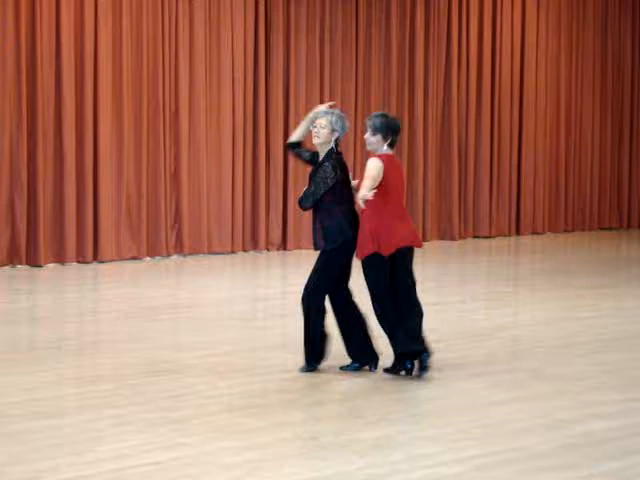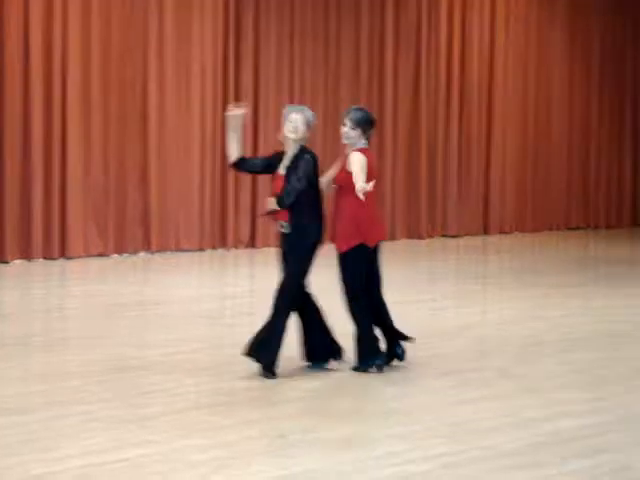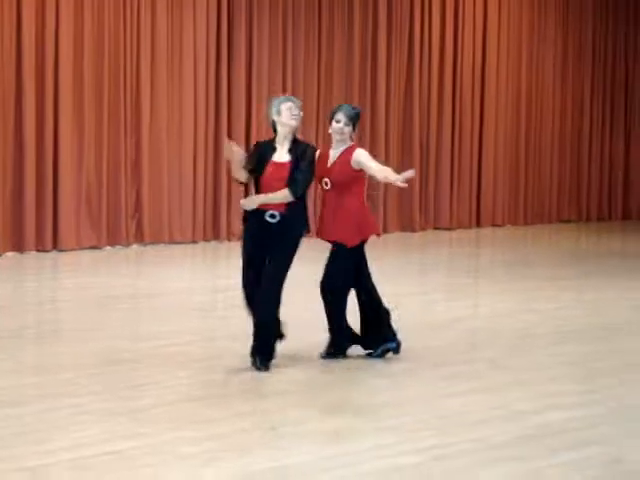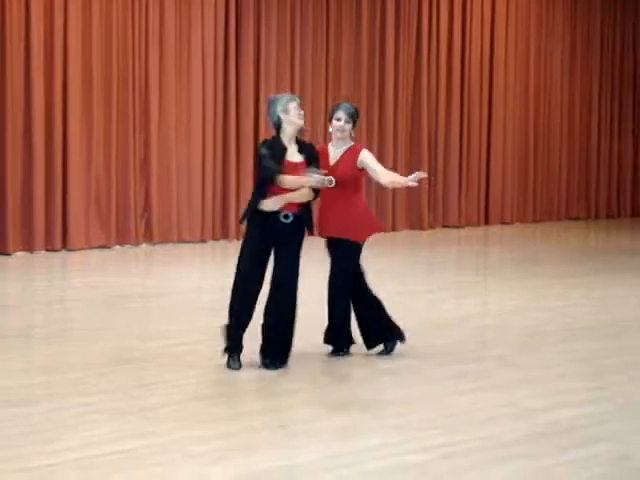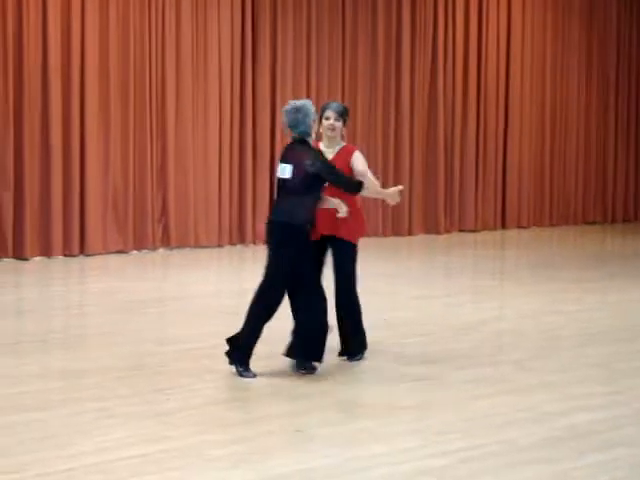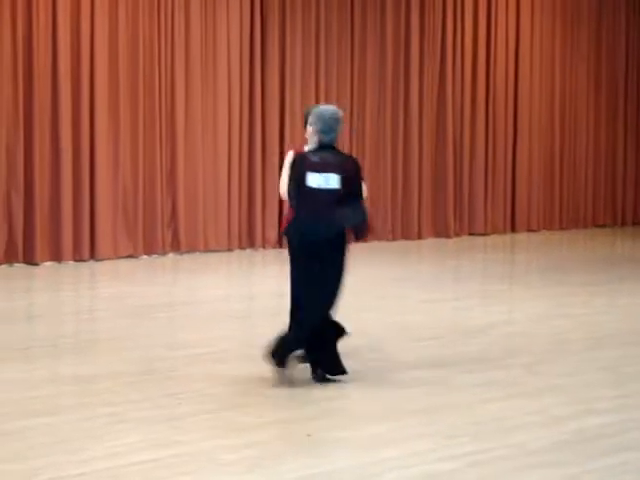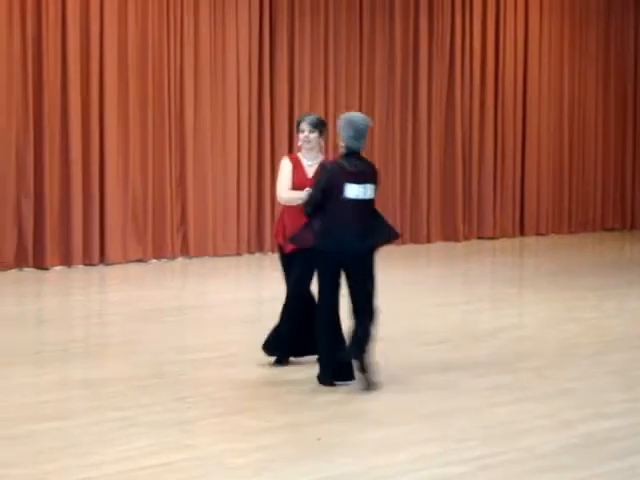
dt=0.2s
person 1, frame 1
left shoulder: (332, 165)
right shoulder: (322, 159)
left elbow: (305, 202)
right elbow: (293, 144)
left wrist: (306, 196)
right wrist: (312, 115)
left hip: (338, 236)
right hip: (340, 235)
left knee: (313, 294)
right knee: (339, 293)
left ankle: (314, 356)
right ankle: (364, 356)
person 1, frame 2
left shoulder: (307, 160)
right shoulder: (279, 159)
left elbow: (283, 200)
right elbow: (237, 162)
left wrist: (272, 203)
right wrist: (233, 125)
left hip: (304, 234)
right hip: (291, 233)
left knee: (287, 294)
right knee: (298, 292)
left ankle: (265, 355)
right ankle: (326, 350)
person 1, frame 3
left shoulder: (305, 151)
right shoulder: (261, 148)
left elbow: (297, 191)
right elbow: (244, 176)
left wrist: (259, 200)
right wrist: (236, 161)
left hip: (288, 226)
right hip: (258, 224)
left knee: (270, 286)
right knee: (251, 284)
left ankle: (262, 351)
right ankle: (270, 331)
person 1, frame 4
left shoulder: (307, 150)
right shoulder: (267, 147)
left elbow: (311, 190)
right elbow: (276, 178)
left wrist: (283, 199)
right wrist: (308, 179)
left hip: (291, 226)
right hip: (263, 223)
left knee: (285, 286)
right knee: (248, 284)
left ankle: (274, 352)
right ankle: (233, 347)
person 1, frame 5
left shoulder: (291, 151)
right shoulder: (311, 154)
right elbow: (348, 183)
left wrist: (329, 202)
right wrist: (383, 192)
left hip: (290, 225)
right hip: (289, 228)
left knee: (309, 290)
right knee: (273, 288)
left ankle: (303, 354)
right ankle: (239, 352)
person 1, frame 6
left shoulder: (301, 159)
right shoulder: (349, 164)
left elbow: (294, 198)
right elbow: (356, 199)
left hip: (303, 235)
right hip: (331, 237)
left knee: (308, 297)
right knee: (323, 299)
left ankle: (320, 364)
right ankle: (283, 349)
person 1, frame 7
left shoulder: (330, 168)
right shoulder: (370, 170)
left elbow: (311, 207)
left hip: (330, 244)
right hip: (362, 245)
left knee: (328, 304)
right knee: (363, 305)
left ankle: (328, 371)
right ankle: (361, 357)
person 2, frame 1
left shoulder: (375, 162)
right shoulder: (394, 163)
left elbow: (367, 185)
left wrist: (362, 195)
left hip: (377, 238)
right hip: (401, 236)
left knee: (383, 298)
right knee: (405, 293)
left ankle: (403, 356)
right ankle: (417, 350)
person 2, frame 2
left shoulder: (357, 157)
right shoulder: (347, 158)
left elbow: (359, 179)
right elbow: (325, 182)
left wrist: (360, 187)
left hip: (355, 230)
right hip: (365, 229)
left knee: (356, 293)
right knee: (369, 290)
left ankle: (370, 354)
right ankle: (393, 342)
person 2, frame 3
left shoulder: (356, 154)
right shoulder: (322, 154)
left elbow: (379, 171)
left wrist: (397, 178)
left hip: (352, 226)
right hip: (334, 227)
left knee: (331, 284)
right knee: (361, 285)
left ankle: (340, 342)
right ankle: (384, 338)
person 2, frame 4
left shoulder: (361, 154)
right shoulder: (320, 152)
left elbow: (384, 177)
left wrist: (406, 180)
left hip: (355, 226)
right hip: (331, 226)
left knee: (339, 283)
right knee: (354, 284)
left ankle: (340, 340)
right ankle: (386, 332)
person 2, frame 5
left shoulder: (352, 154)
left elbow: (372, 187)
left hip: (344, 225)
right hip: (316, 224)
left knee: (345, 285)
left ankle: (354, 344)
person 2, frame 6
left shoulder: (341, 162)
right shoulder: (295, 157)
left elbow: (355, 195)
right elbow: (286, 192)
right wrist: (321, 197)
left hip: (326, 233)
right hip: (300, 229)
left knee: (317, 290)
right knee: (301, 288)
left ankle: (318, 345)
right ankle: (311, 343)
person 2, frame 7
right shoulder: (288, 162)
right elbow: (283, 196)
right wrist: (311, 192)
right hip: (289, 234)
left knee: (296, 293)
right knee: (297, 292)
left ankle: (282, 347)
right ankle: (308, 341)
